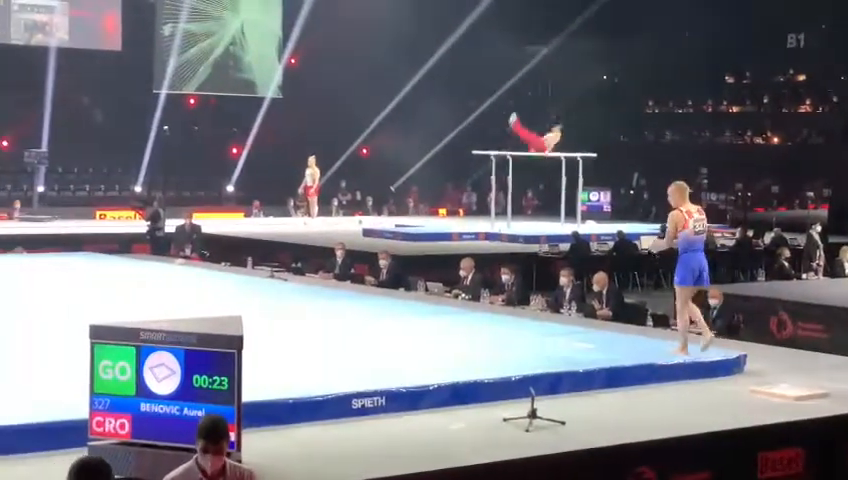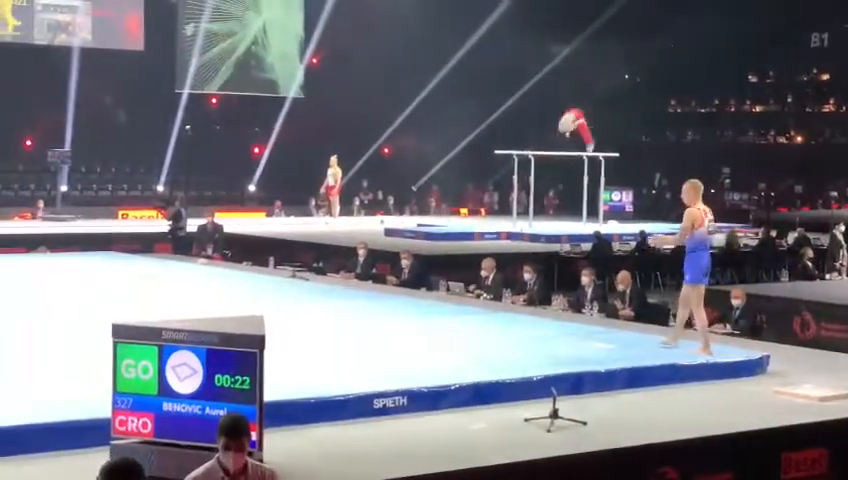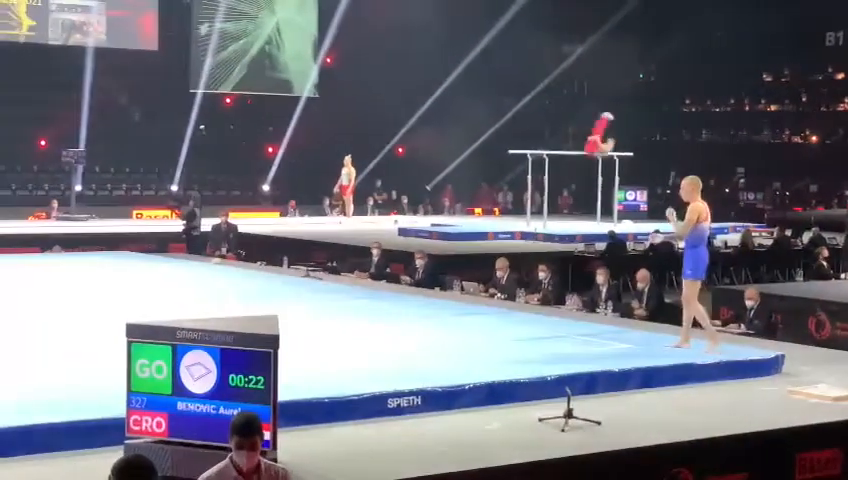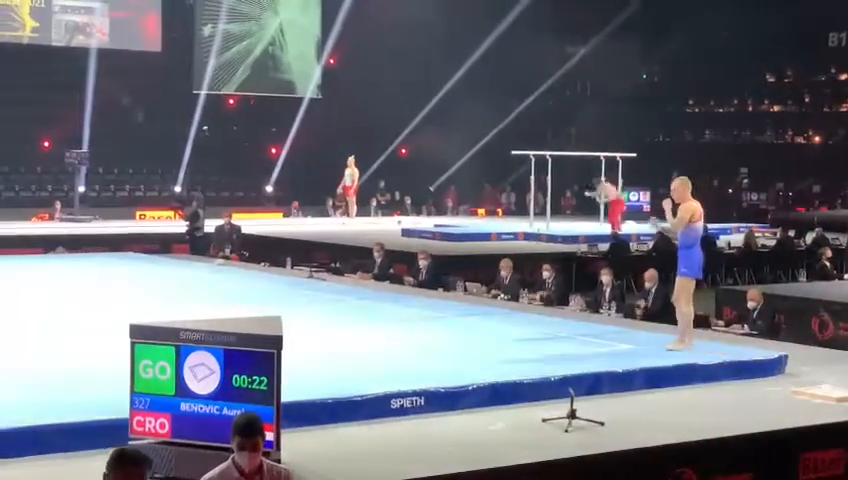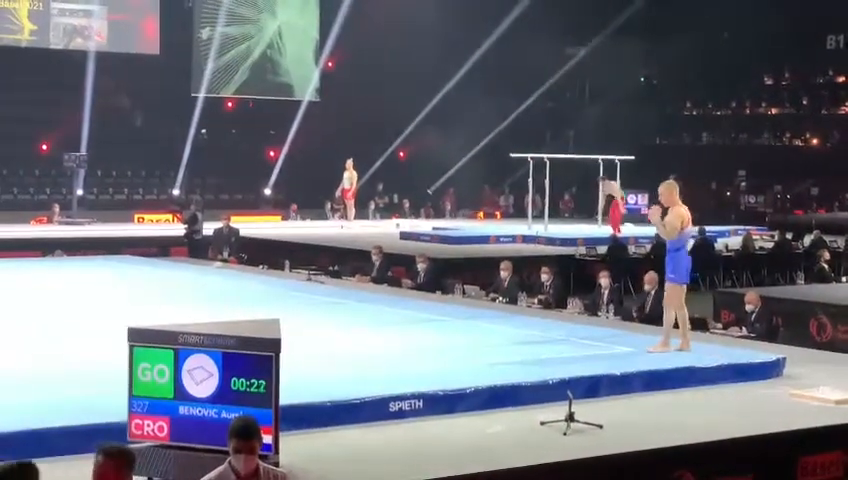
dt=0.3s
person 1, frame 1
left shoulder: (675, 215)
right shoulder: (700, 211)
left elbow: (667, 243)
left wrist: (657, 247)
right wrist: (675, 241)
left hip: (687, 260)
right hip: (701, 258)
left knee: (682, 306)
right knee: (686, 302)
left ankle: (683, 348)
right ankle: (705, 332)
person 1, frame 2
left shoulder: (691, 212)
right shoulder: (707, 211)
left elbow: (680, 239)
left wrist: (662, 240)
right wrist: (666, 239)
left hip: (694, 258)
right hip: (704, 256)
left knee: (697, 306)
right knee: (684, 300)
left ankle: (706, 347)
right ankle: (674, 338)
person 1, frame 3
left shoulder: (695, 206)
right shoulder: (698, 207)
left elbow: (683, 231)
right elbow: (687, 233)
left wrist: (672, 219)
left hip: (695, 254)
right hip: (693, 253)
left knee: (690, 301)
right knee: (688, 300)
left ankle: (713, 335)
right ankle: (685, 339)
person 1, frame 4
left shoulder: (690, 206)
right shoulder: (685, 207)
left elbow: (675, 227)
right elbow: (678, 231)
left wrist: (667, 210)
left hip: (690, 254)
right hip: (687, 253)
left knee: (678, 298)
right knee: (686, 300)
left ankle: (682, 339)
right ankle: (686, 338)
person 1, frame 5
left shoulder: (678, 212)
right shoulder: (674, 210)
left elbow: (669, 237)
right elbow: (668, 232)
left wrist: (656, 222)
right wrist: (657, 219)
left hip: (677, 257)
right hip: (676, 257)
left knee: (669, 303)
right knee: (679, 304)
left ankle: (665, 343)
right ankle: (685, 342)
